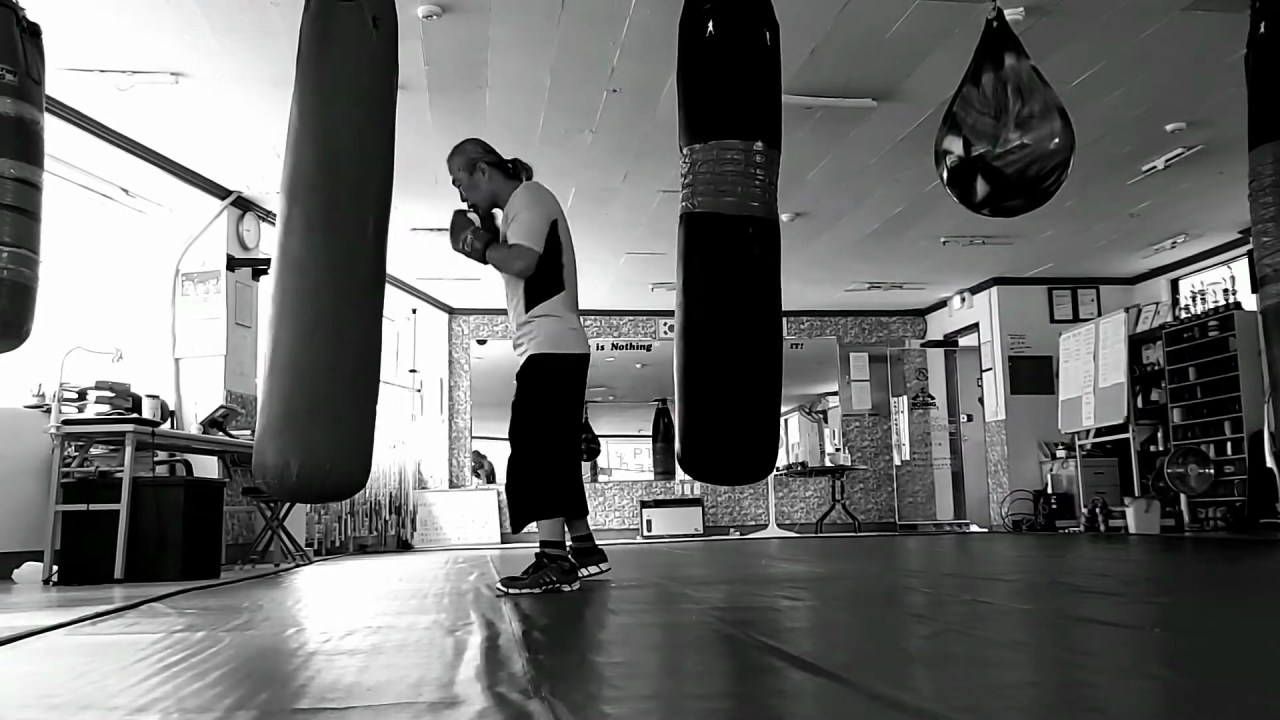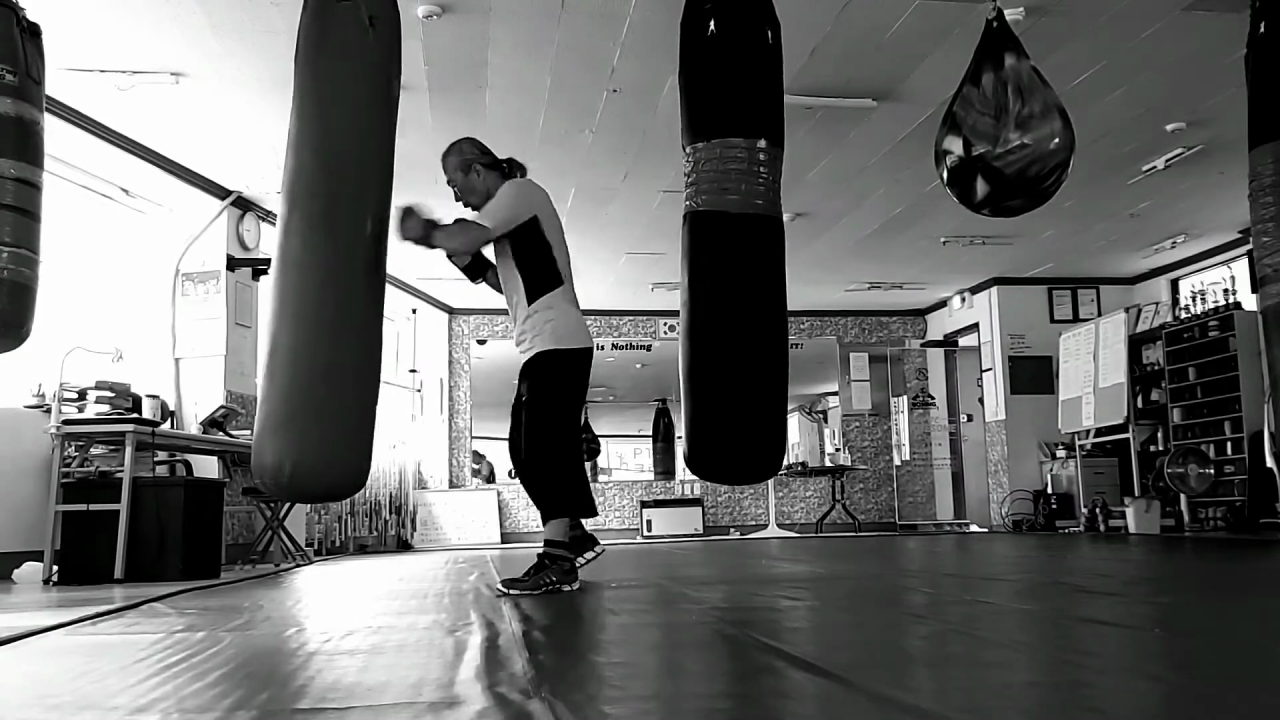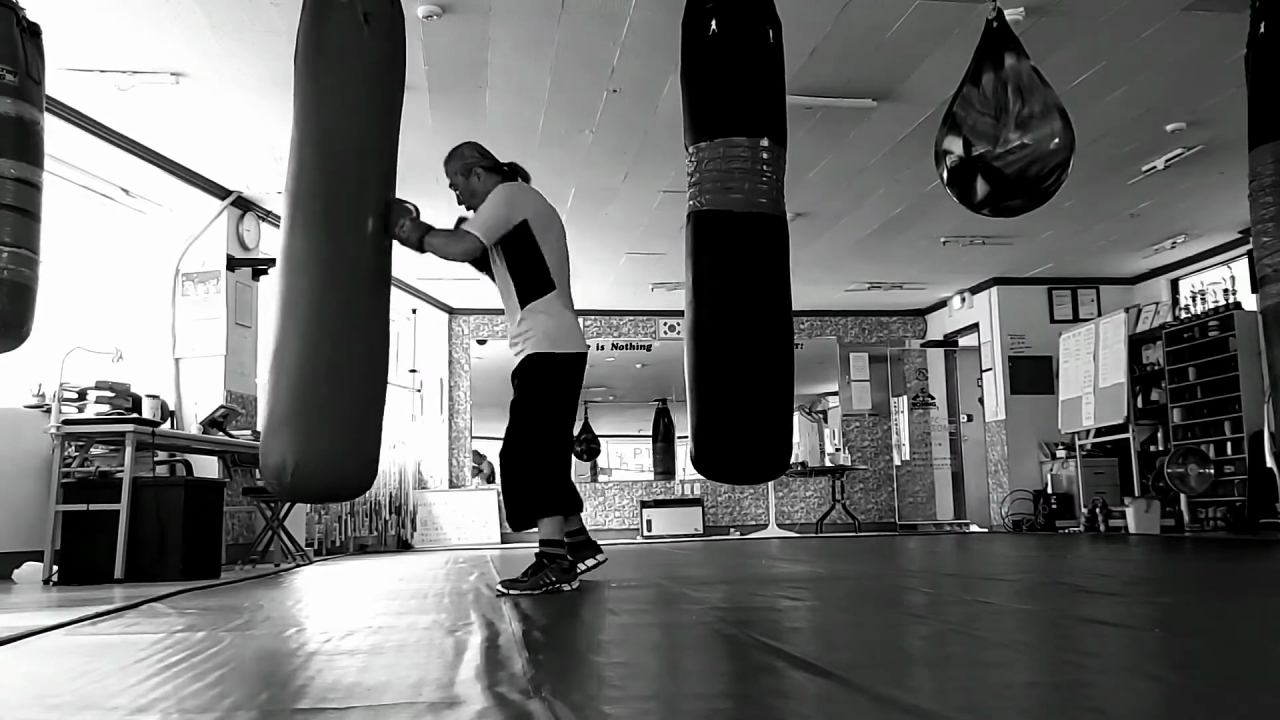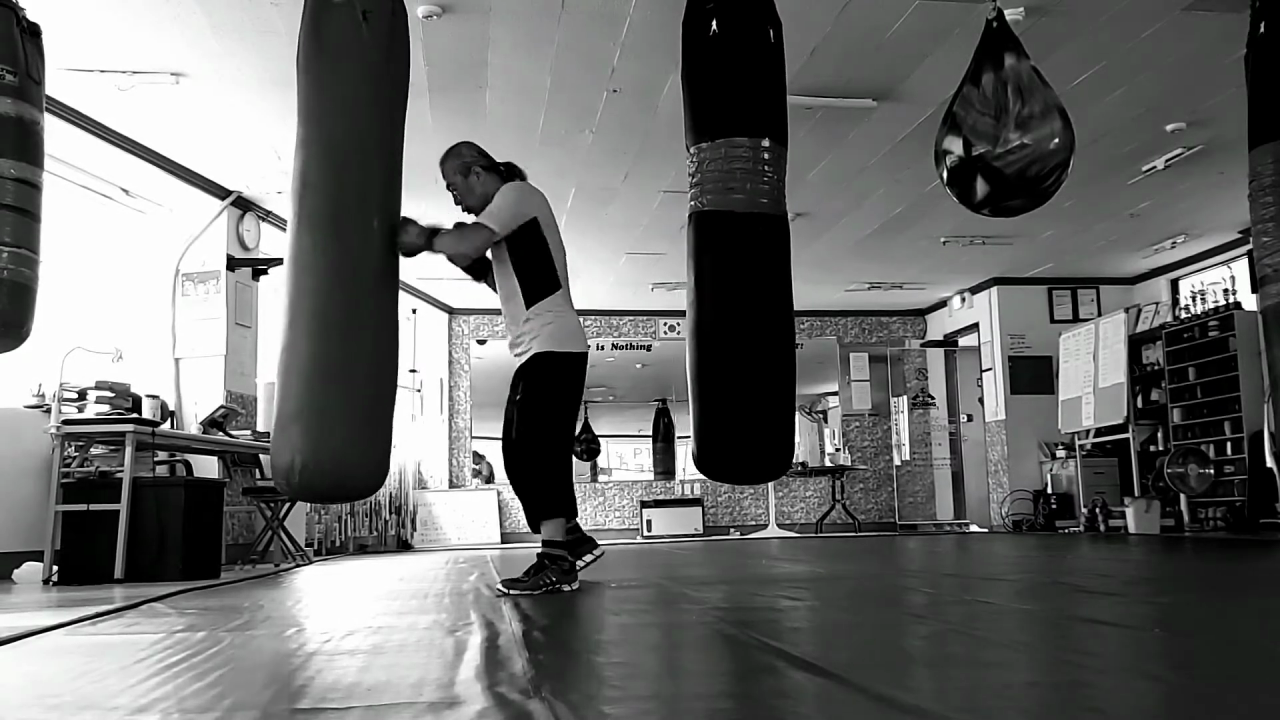
dt=0.3s
person 1, frame 1
left shoulder: (528, 198)
right shoulder: (521, 213)
left elbow: (520, 263)
right elbow: (525, 271)
left wrist: (481, 242)
right wrist: (476, 245)
left hip: (551, 351)
right hip: (546, 353)
left knee: (533, 457)
right knee: (551, 455)
left ankle: (553, 561)
right ankle: (584, 551)
person 1, frame 2
left shoulder: (518, 193)
right shoulder: (509, 206)
left elbow: (464, 237)
left wrist: (424, 231)
right wrist: (474, 265)
left hip: (555, 344)
right hip: (544, 347)
left knee: (544, 448)
right knee: (531, 449)
left ankle: (557, 559)
right ankle: (576, 539)
person 1, frame 3
left shoulder: (510, 194)
right shoulder: (535, 206)
left elbow: (461, 247)
left wrist: (414, 231)
left hip: (547, 349)
right hip: (552, 348)
left knee: (526, 453)
right knee: (544, 454)
left ankle: (554, 560)
right ankle: (576, 545)
person 1, frame 4
left shoulder: (517, 194)
right shoulder: (508, 208)
left elbow: (468, 247)
right elbow: (510, 283)
left wrist: (426, 239)
right wrist: (457, 254)
left hip: (551, 348)
right hip: (537, 351)
left knee: (536, 450)
right knee: (526, 451)
left ankle: (555, 560)
right ankle: (573, 540)
